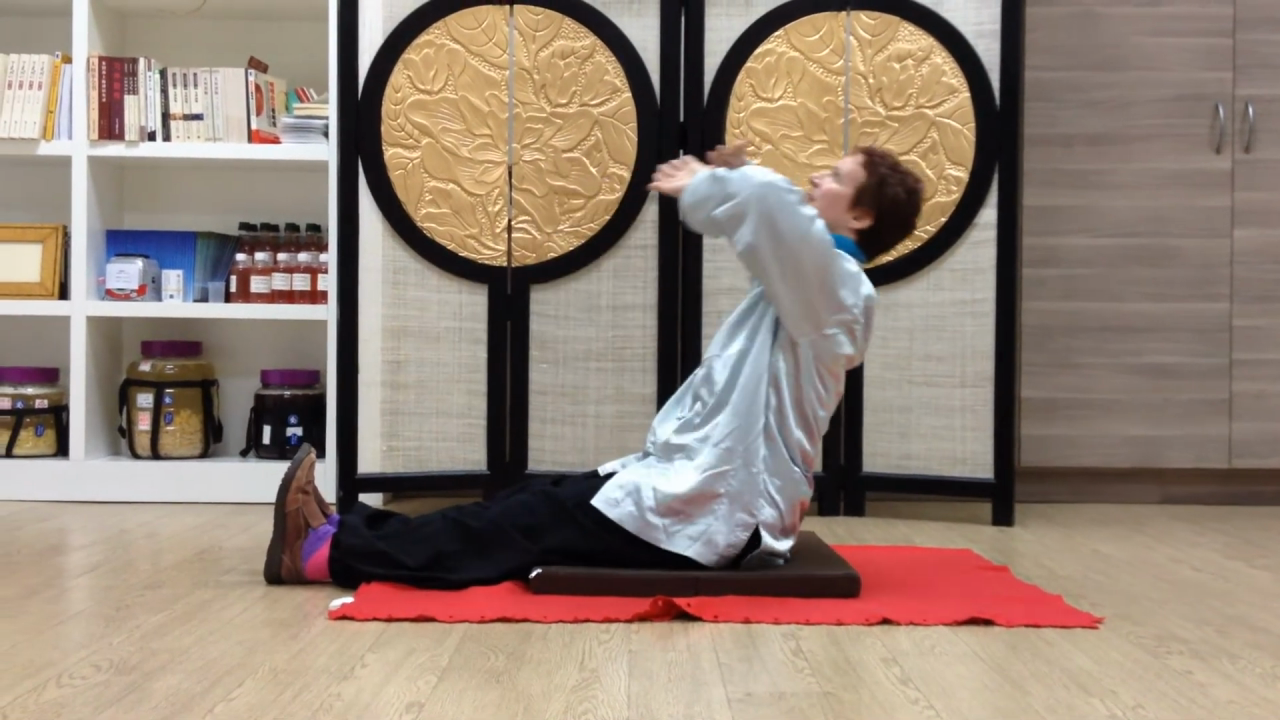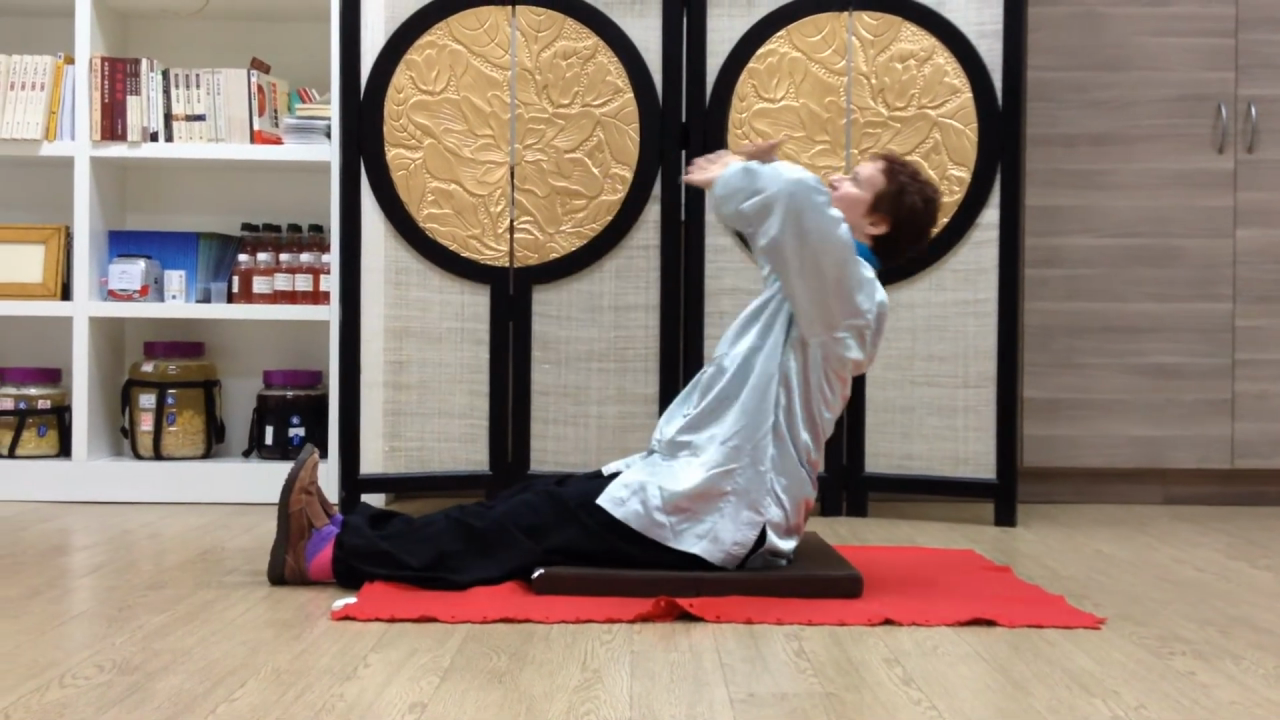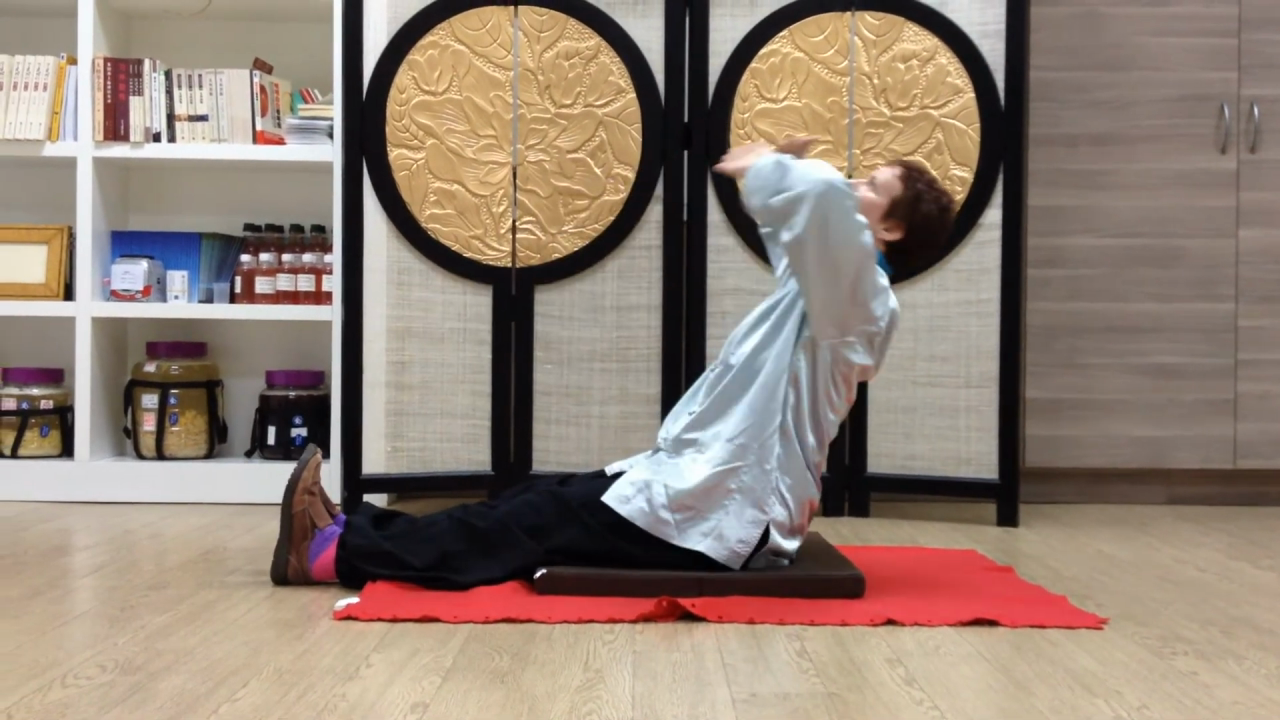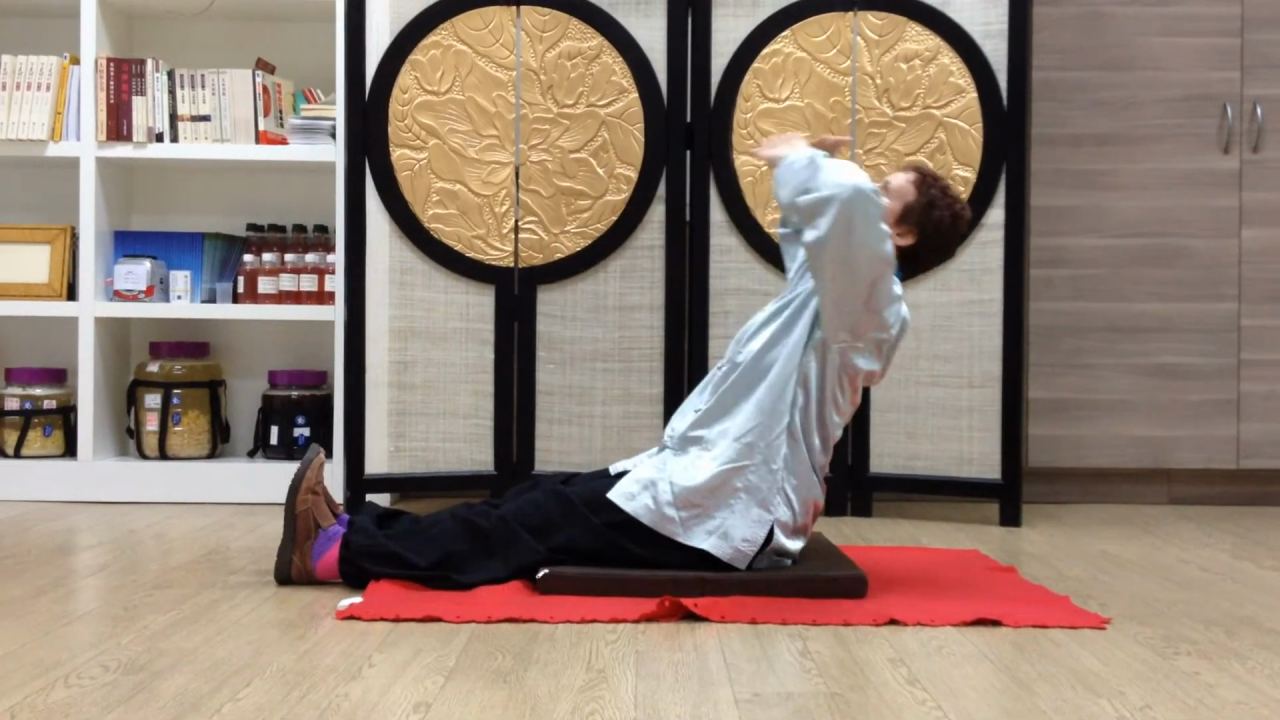
dt=0.1s
person 1, frame 1
left shoulder: (834, 290)
right shoulder: (813, 287)
left elbow: (773, 203)
right elbow: (766, 220)
left wrist: (713, 180)
right wrist: (714, 181)
left hip: (709, 514)
right hip: (702, 490)
left knee: (519, 530)
right knee: (527, 505)
left ankle: (327, 553)
right ankle: (344, 531)
person 1, frame 2
left shoulder: (846, 291)
right shoulder: (824, 288)
left elbow: (800, 196)
right elbow: (784, 219)
left wrist: (739, 175)
right wrist: (740, 176)
left hip: (718, 514)
right hip: (710, 492)
left knee: (526, 529)
right knee: (532, 504)
left ankle: (331, 552)
right ankle: (347, 532)
person 1, frame 3
left shoulder: (859, 300)
right shoulder: (829, 289)
left elbow: (829, 198)
right elbow: (797, 227)
left wrist: (773, 167)
right wrist: (772, 173)
left hip: (714, 515)
right hip: (706, 490)
left knee: (527, 530)
right knee: (531, 504)
left ankle: (333, 553)
right ankle: (350, 533)
person 1, frame 4
left shoulder: (870, 304)
right shoulder: (839, 290)
left elbow: (852, 200)
right elbow: (816, 224)
left wrist: (803, 161)
right wrist: (800, 166)
left hip: (720, 514)
right hip: (711, 490)
left knee: (532, 528)
right knee: (537, 502)
left ankle: (336, 553)
right ankle: (353, 532)
